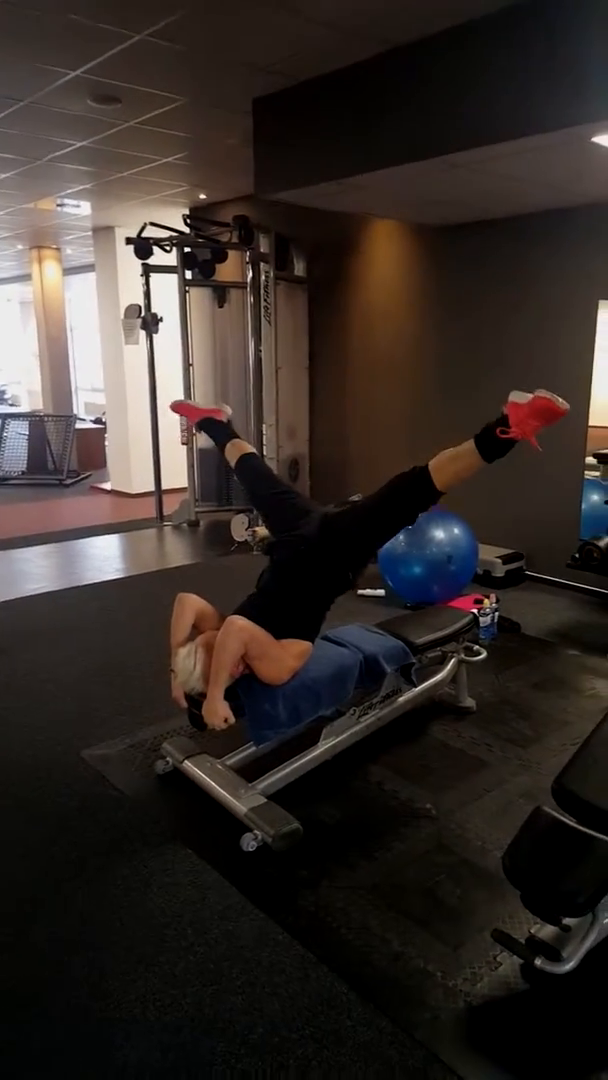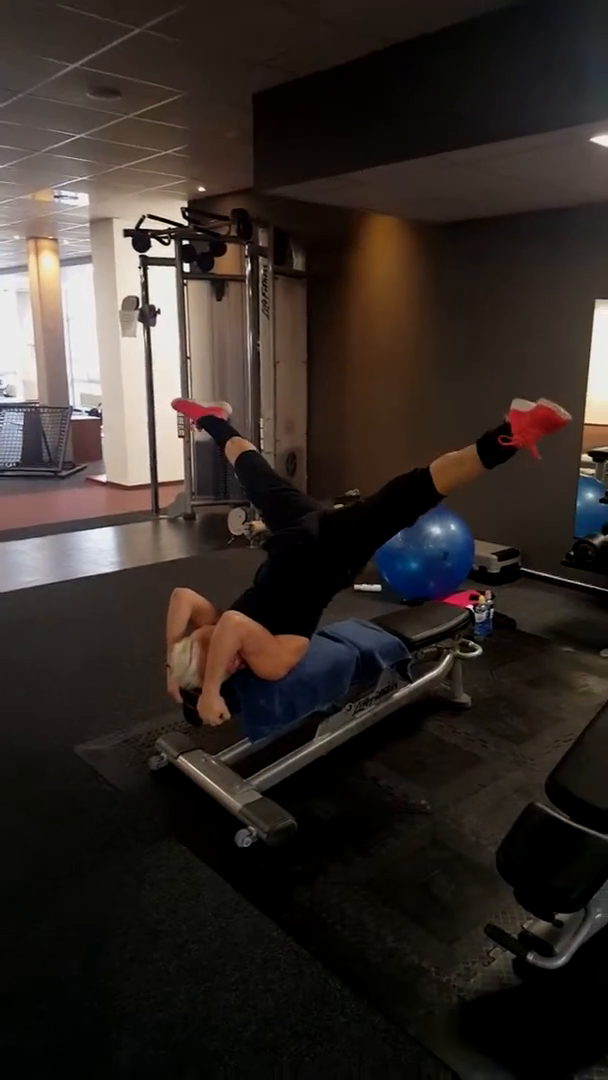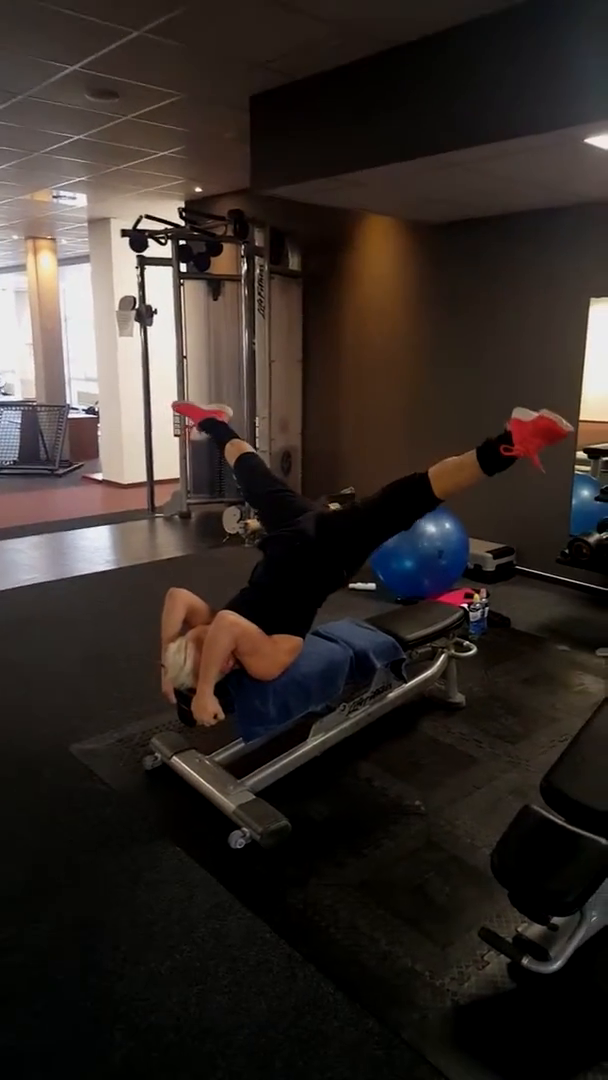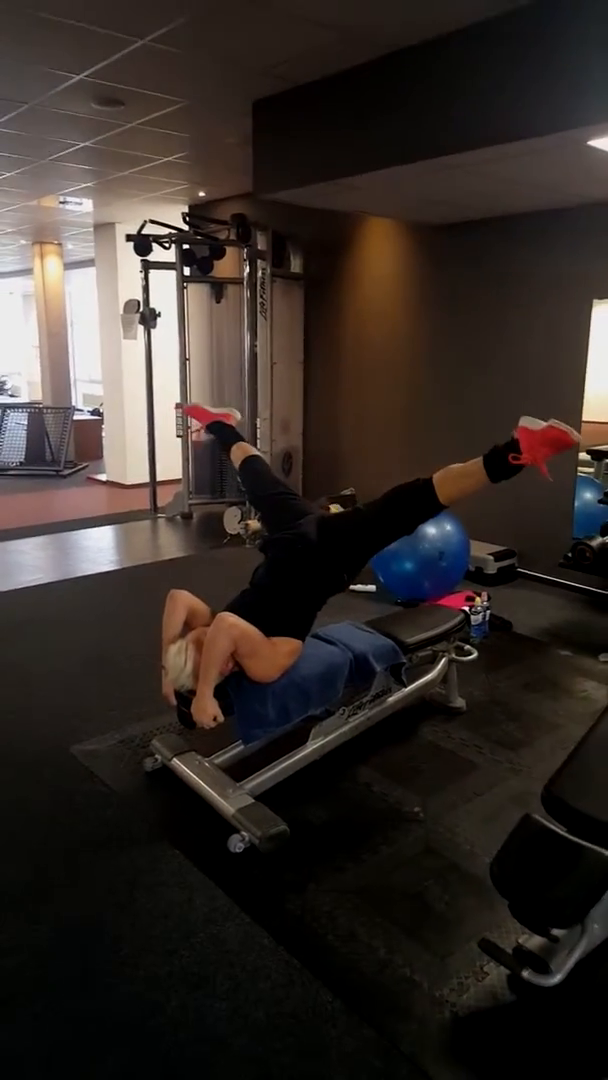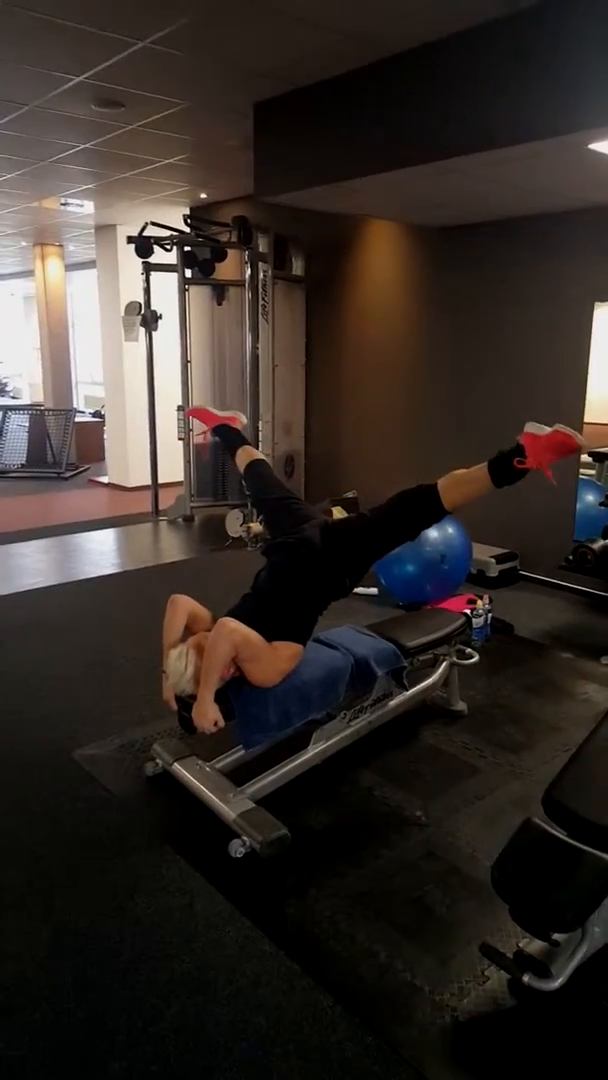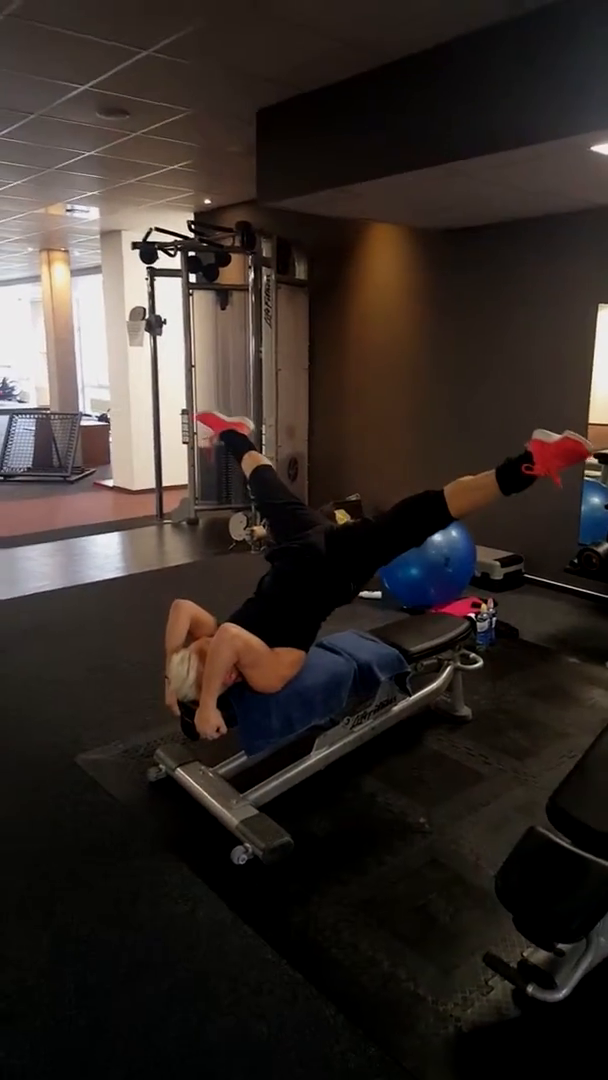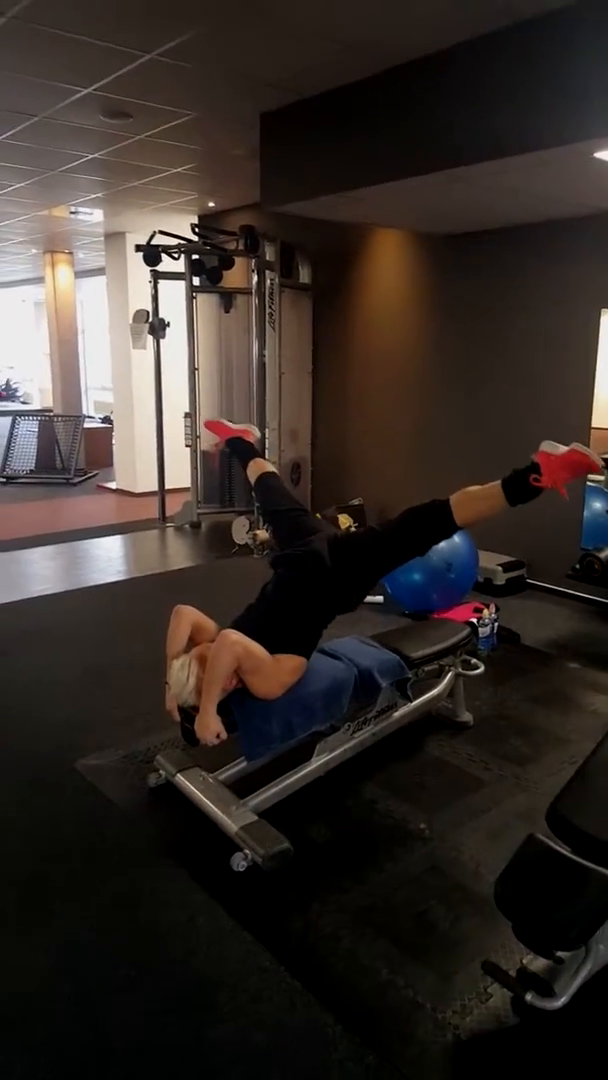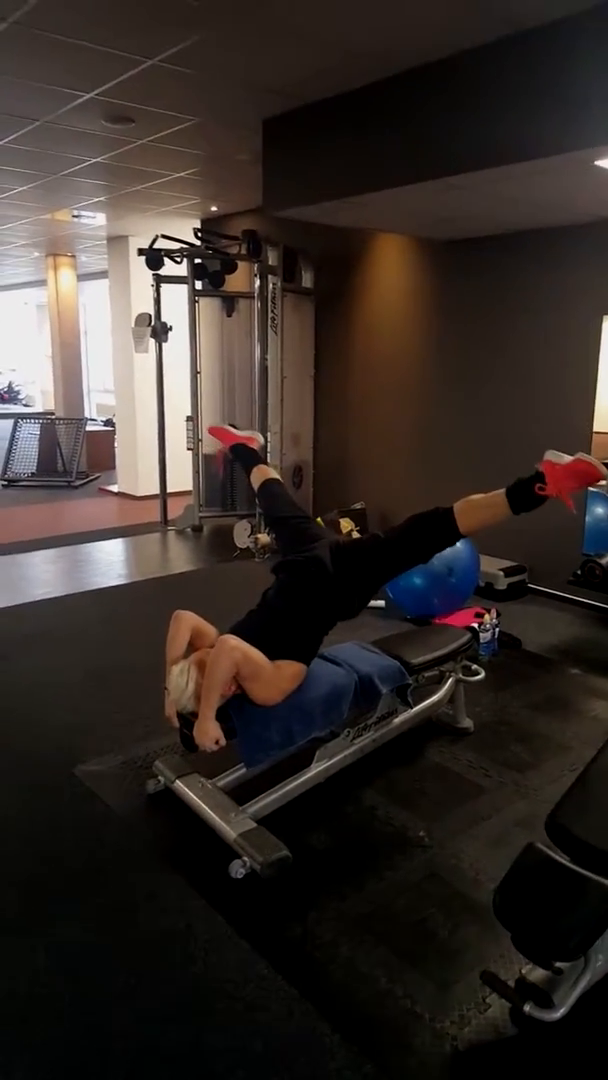
dt=0.1s
person 1, frame 1
left shoulder: (275, 668)
right shoulder: (226, 646)
left wrist: (214, 699)
left hip: (327, 555)
right hip: (298, 543)
left knee: (408, 497)
right knee: (258, 480)
left ankle: (510, 428)
right ankle: (210, 422)
person 1, frame 2
left shoulder: (271, 662)
right shoulder: (221, 641)
left wrist: (209, 694)
left hip: (327, 552)
right hip: (296, 536)
left knee: (408, 499)
right knee: (258, 478)
left ankle: (512, 434)
right ankle: (211, 420)
person 1, frame 3
left shoulder: (266, 663)
right shoulder: (214, 641)
left wrist: (203, 695)
right wrist: (168, 665)
left hip: (321, 554)
right hip: (291, 539)
left knee: (407, 501)
right knee: (255, 480)
left ankle: (512, 444)
right ankle: (214, 422)
person 1, frame 4
left shoulder: (264, 664)
right shoulder: (218, 644)
left wrist: (202, 696)
left hip: (323, 556)
right hip: (292, 541)
left knee: (409, 506)
right knee: (260, 482)
left ankle: (520, 451)
right ankle: (221, 426)
person 1, frame 5
left shoulder: (265, 670)
right shoulder: (215, 648)
left wrist: (204, 701)
right wrist: (169, 673)
left hip: (326, 562)
right hip: (295, 547)
left knee: (416, 510)
right knee: (263, 486)
left ankle: (524, 457)
right ankle: (226, 428)
person 1, frame 6
left shoulder: (266, 675)
right shoulder: (219, 653)
left wrist: (206, 707)
right wrist: (172, 678)
left hip: (330, 567)
right hip: (299, 552)
left knee: (420, 518)
right knee: (268, 491)
left ankle: (532, 464)
right ankle: (233, 434)
person 1, frame 7
left shoulder: (268, 682)
right shoulder: (217, 658)
left wrist: (206, 713)
right wrist: (173, 681)
left hip: (332, 575)
right hip: (302, 561)
left knee: (427, 525)
right knee: (274, 500)
left ankle: (540, 474)
right ankle: (240, 441)
person 1, frame 8
left shoulder: (266, 687)
right shoulder: (219, 665)
left wrist: (205, 719)
right wrist: (173, 690)
left hip: (334, 581)
right hip: (304, 566)
left knee: (430, 533)
right knee: (277, 506)
left ankle: (544, 483)
right ankle: (244, 448)
